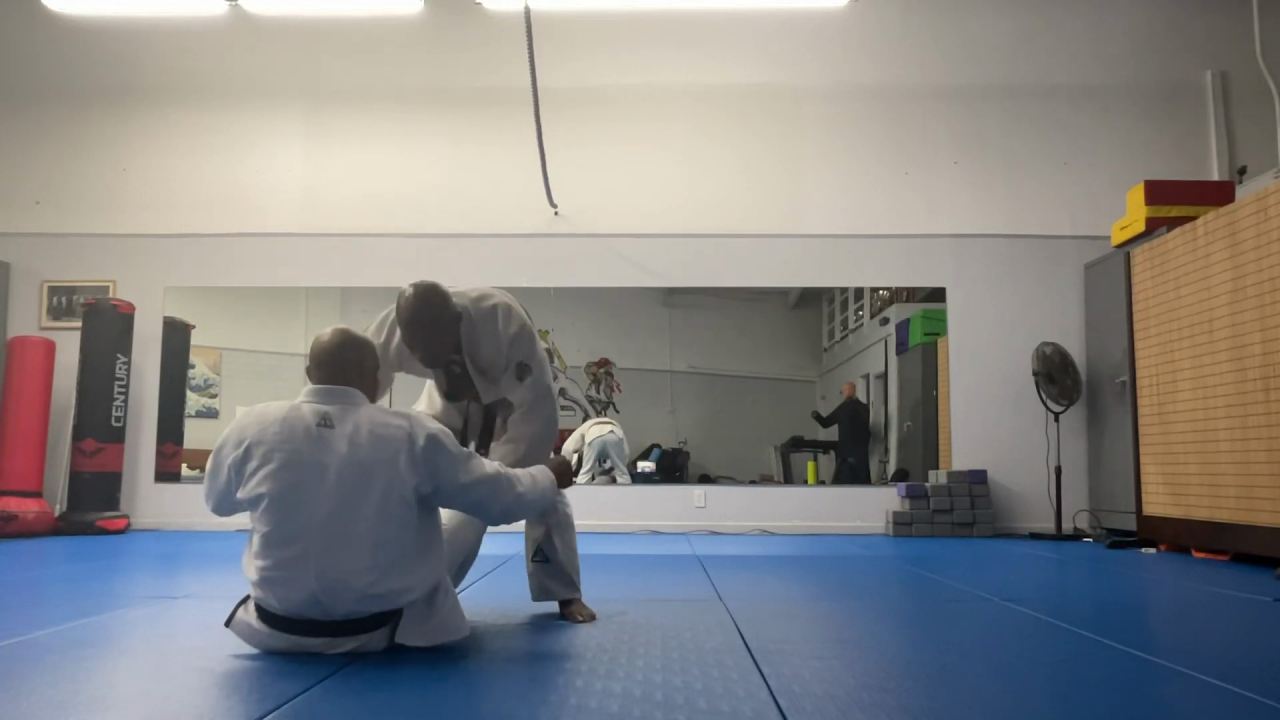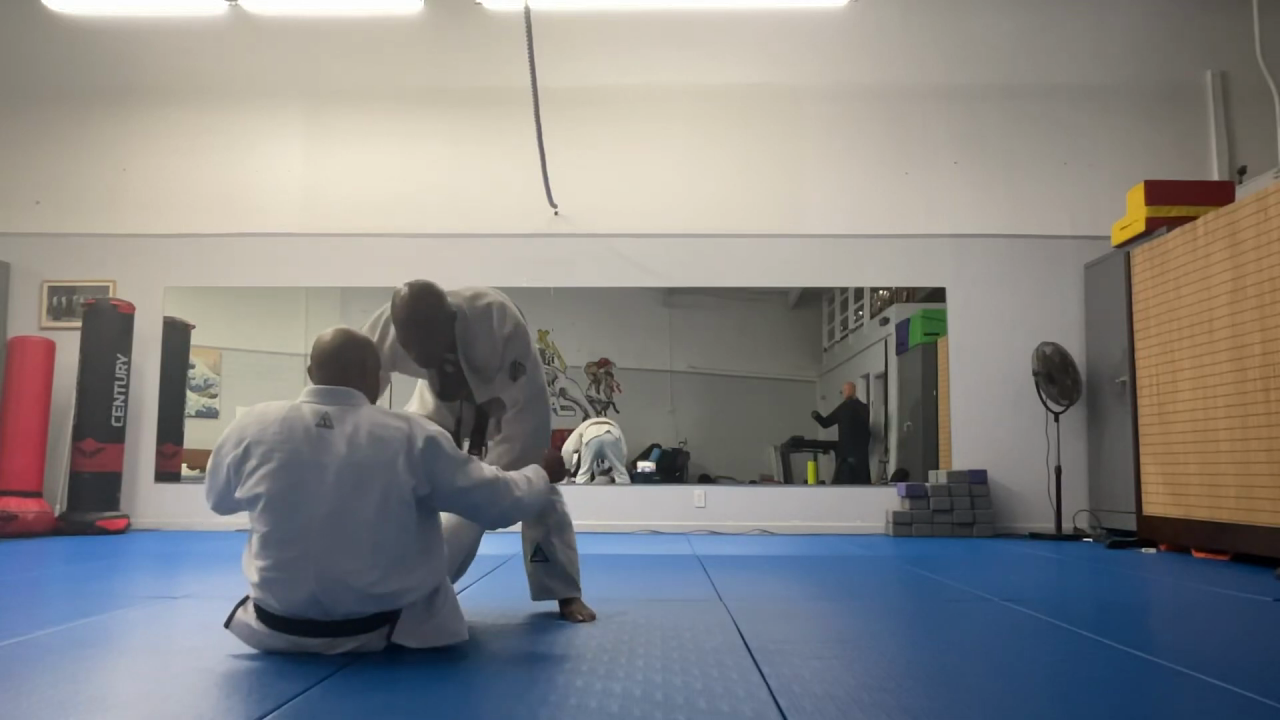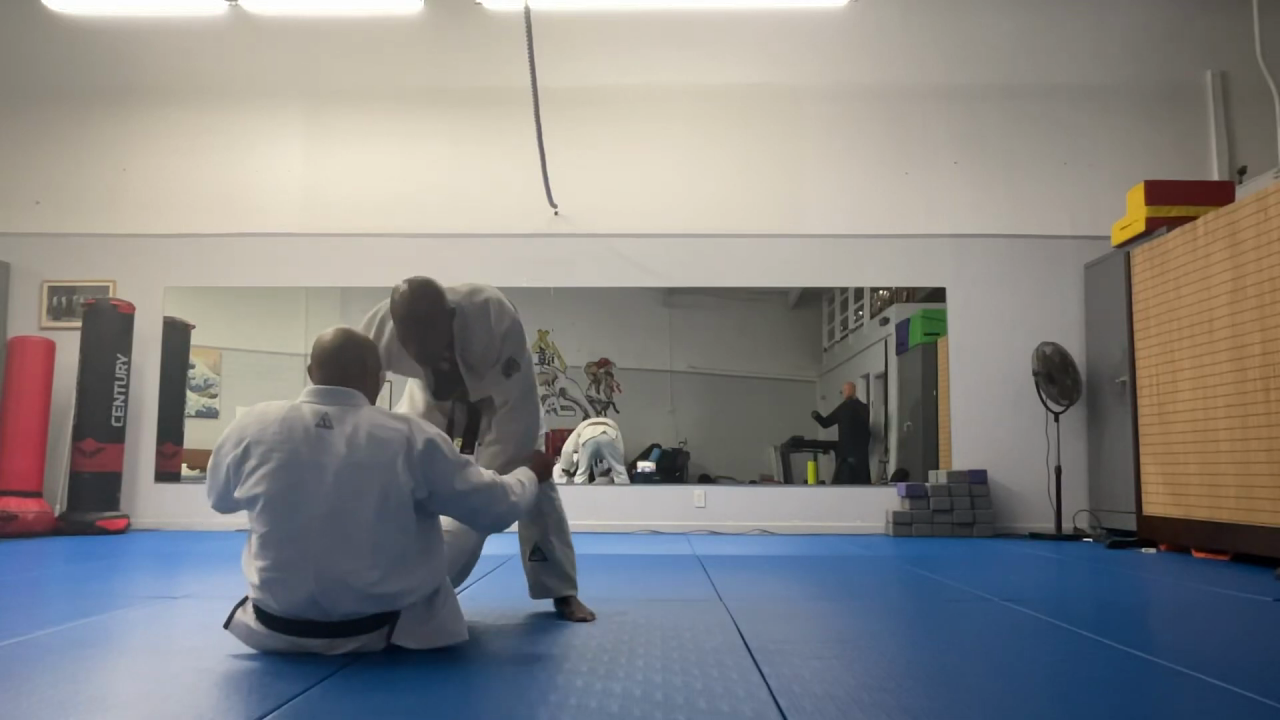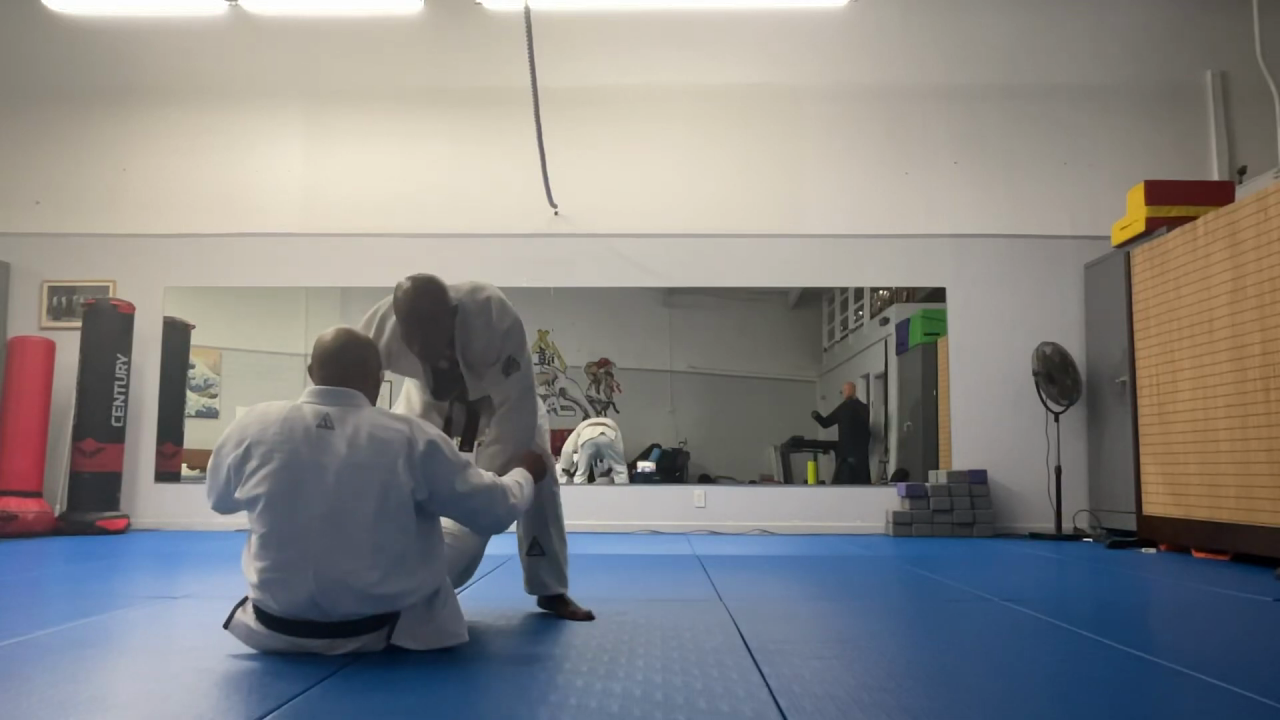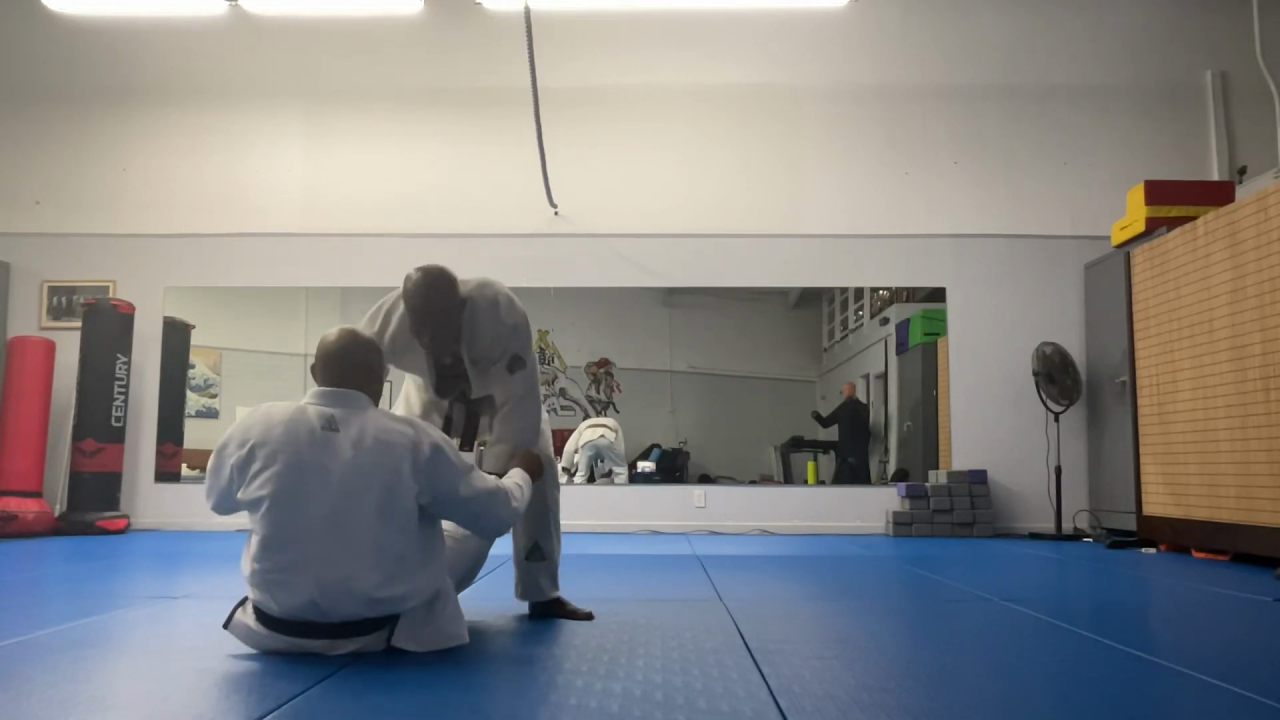
dt=0.1s
person 1, frame 1
left shoulder: (253, 427)
right shoulder: (412, 435)
left elbow: (219, 500)
right elbow: (502, 498)
right wrist: (550, 477)
left hip: (282, 628)
right hip: (383, 628)
person 1, frame 2
left shoulder: (253, 427)
right shoulder: (410, 437)
left elbow: (220, 500)
right elbow: (498, 502)
right wrist: (543, 475)
left hip: (281, 627)
right hip: (383, 627)
right knee: (462, 522)
person 1, frame 3
left shoulder: (253, 427)
right shoulder: (411, 438)
left elbow: (221, 498)
right elbow: (495, 508)
right wrist: (530, 473)
left hip: (280, 628)
right hip: (384, 628)
right knee: (465, 527)
person 1, frame 4
left shoulder: (254, 427)
right shoulder: (411, 439)
left elbow: (221, 499)
right elbow: (493, 510)
right wrist: (525, 473)
left hip: (280, 629)
right hip: (386, 628)
right knee: (466, 530)
person 1, frame 5
left shoulder: (257, 427)
right shoulder: (415, 441)
left elbow: (219, 497)
right elbow: (495, 513)
right wrist: (521, 474)
left hip: (281, 629)
right hip: (387, 630)
right knee: (471, 538)
person 2, frame 1
left shoulder: (504, 321)
right shoulder: (389, 332)
left elbow: (536, 414)
left hip: (514, 394)
right hip: (448, 399)
left ankle: (566, 593)
person 2, frame 2
left shoulder: (498, 320)
right shoulder: (383, 331)
left elbow: (530, 413)
left hip: (507, 394)
right hip: (439, 398)
left ankle: (565, 592)
person 2, frame 3
left shoulder: (494, 318)
right shoulder: (379, 330)
left elbow: (518, 410)
left hip: (500, 392)
right hip: (432, 398)
left ankle: (559, 590)
person 2, frame 4
left shoulder: (495, 317)
right shoulder: (379, 327)
left elbow: (516, 409)
left hip: (499, 391)
right hip: (429, 397)
left ankle: (551, 589)
person 2, frame 5
left shoulder: (502, 315)
right shoulder: (385, 322)
left elbow: (518, 404)
left hip: (500, 390)
right hip: (431, 395)
left ankle: (541, 593)
